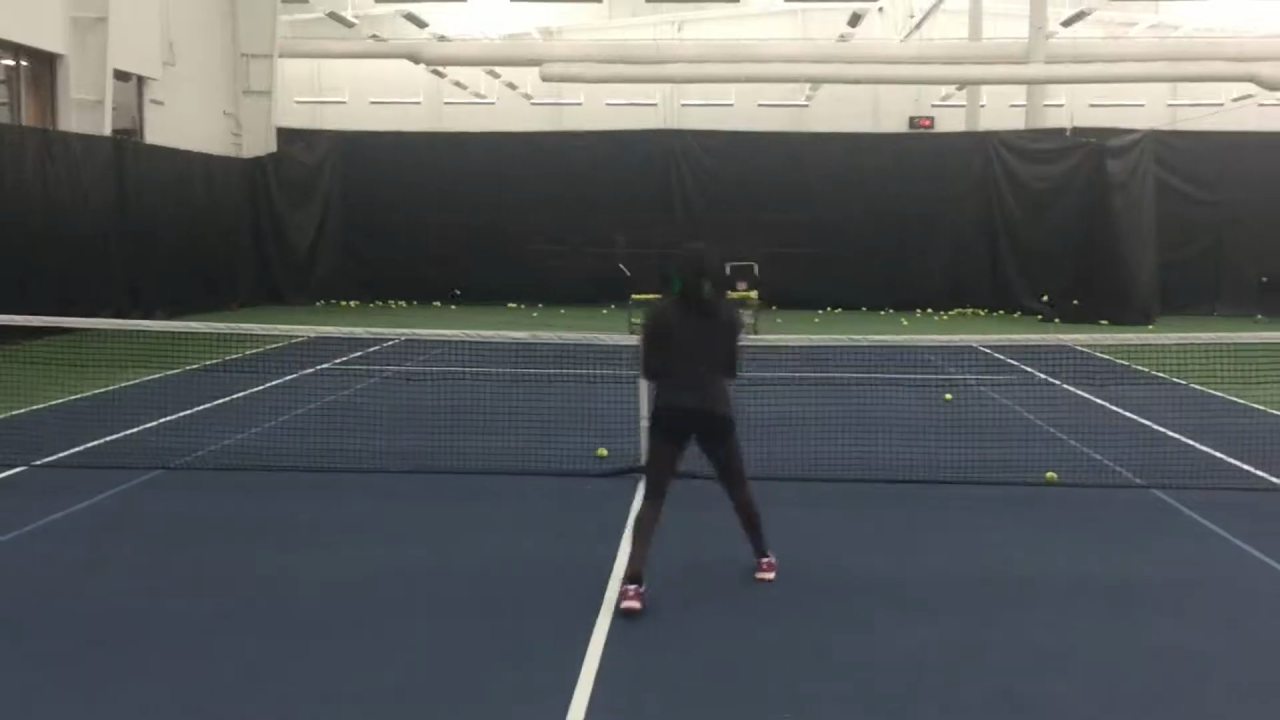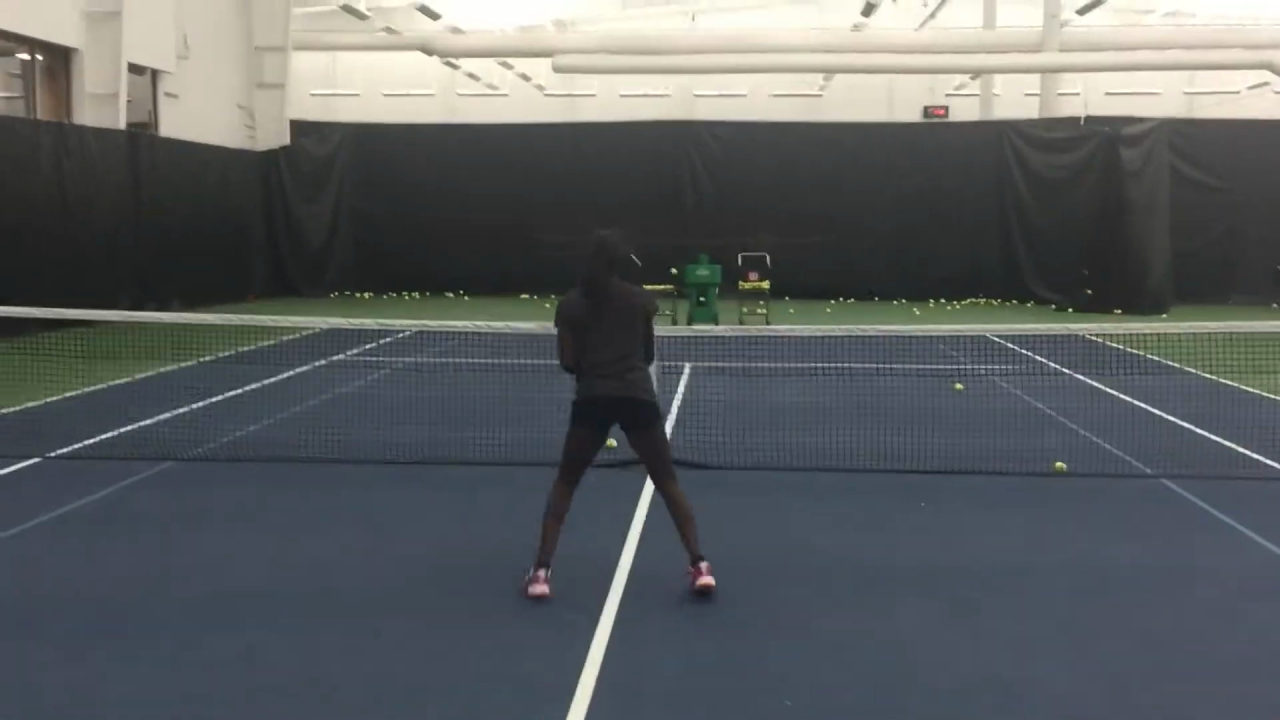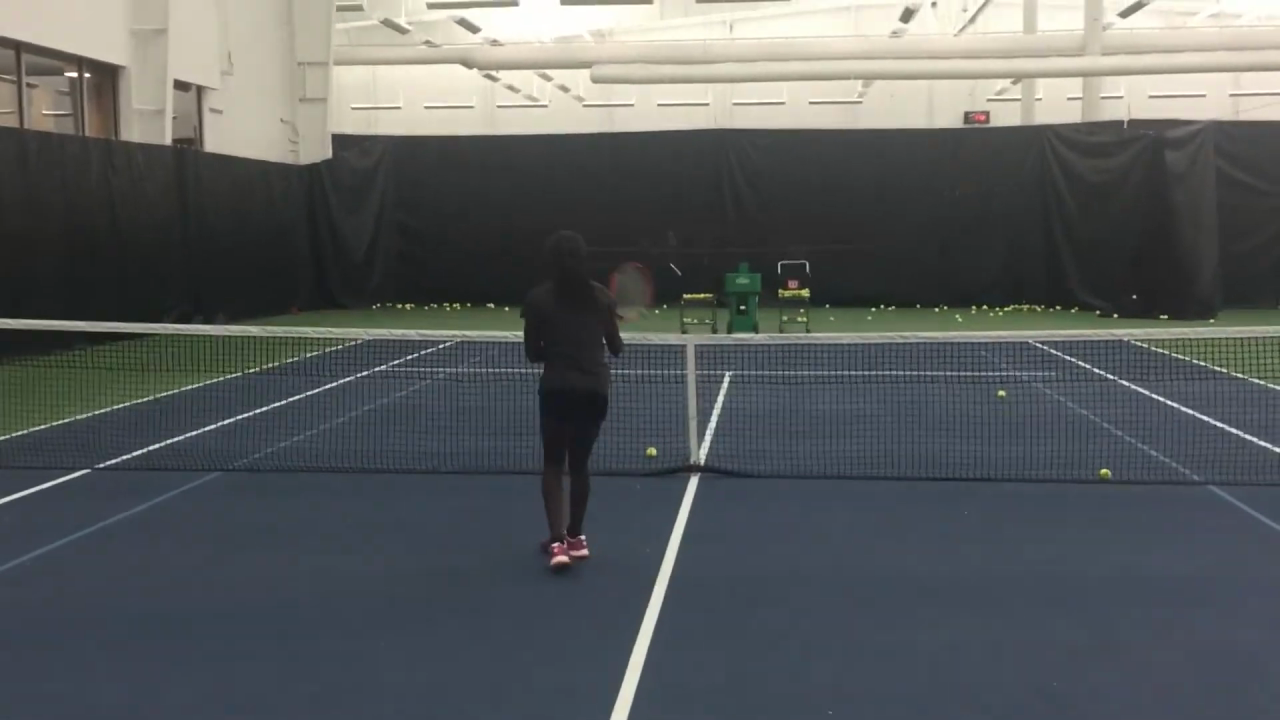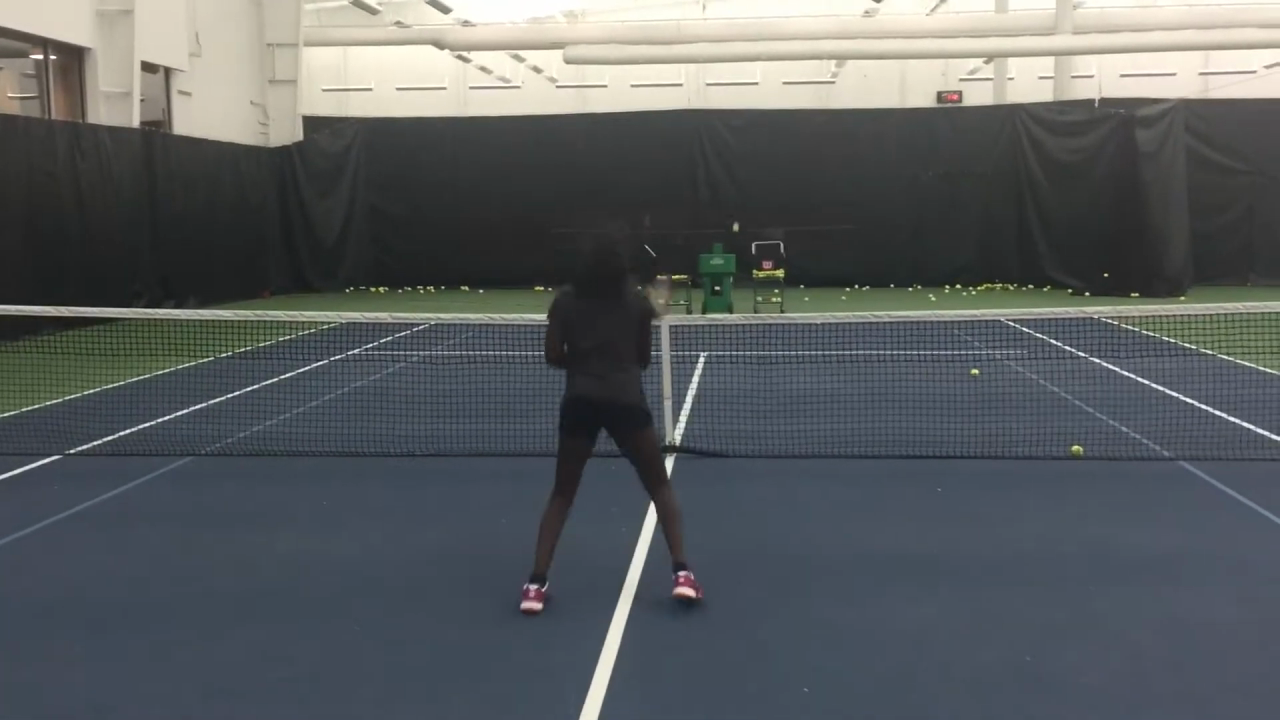
dt=1s
person 1, frame 1
left shoulder: (659, 313)
right shoulder: (727, 314)
left elbow: (649, 370)
right elbow: (730, 371)
left hip: (670, 409)
right hip: (713, 409)
left knee: (653, 496)
right knee: (738, 488)
left ankle: (633, 583)
right ankle: (763, 559)
person 1, frame 2
left shoulder: (571, 303)
right shoulder: (640, 299)
left elbow: (567, 361)
right elbow: (648, 355)
left hip: (593, 399)
right hip: (638, 397)
left knee: (566, 484)
right knee: (668, 484)
left ankle: (541, 570)
right ankle: (699, 565)
person 1, frame 3
left shoulder: (538, 298)
right shoulder: (601, 295)
left elbow: (533, 353)
right elbow: (616, 348)
left hip: (557, 389)
right hip: (594, 390)
left knee: (553, 464)
right knee: (579, 464)
left ankle: (559, 542)
right ankle: (574, 536)
person 1, frame 4
left shoulder: (566, 300)
right shoulder: (636, 299)
left elbow: (553, 357)
right elbow: (643, 359)
left hip: (580, 403)
right hip: (626, 403)
left knee: (562, 495)
right knee: (659, 489)
left ankle: (535, 584)
right ankle: (682, 574)
